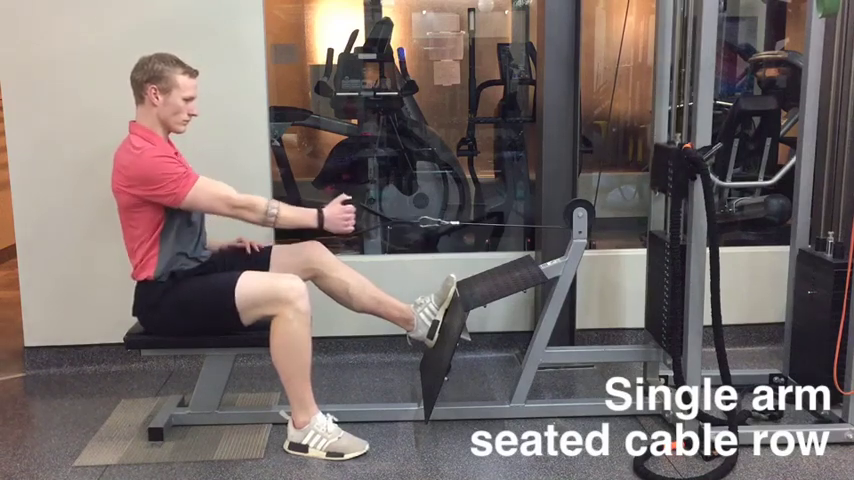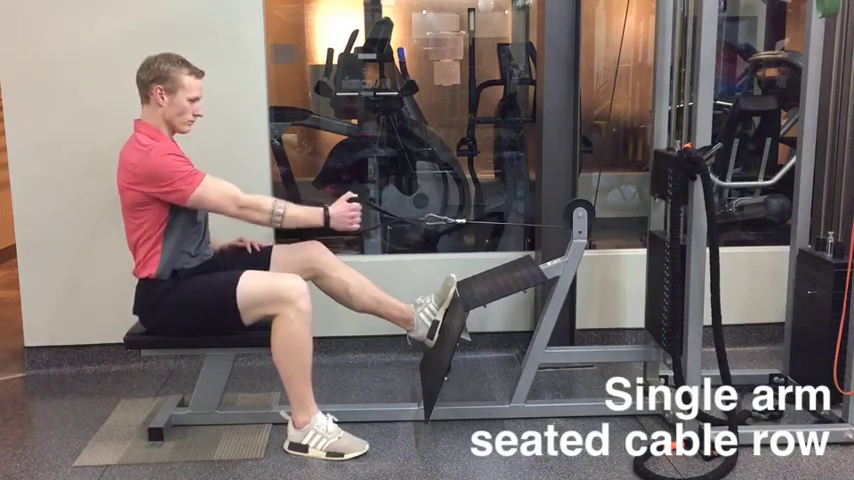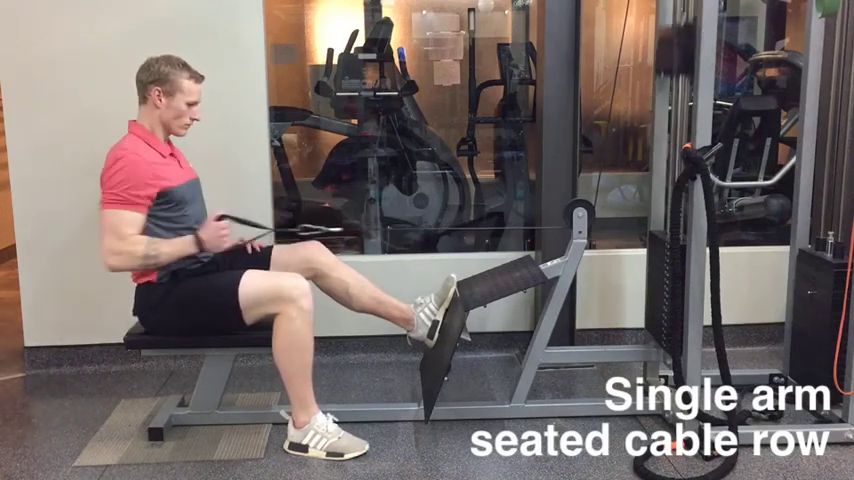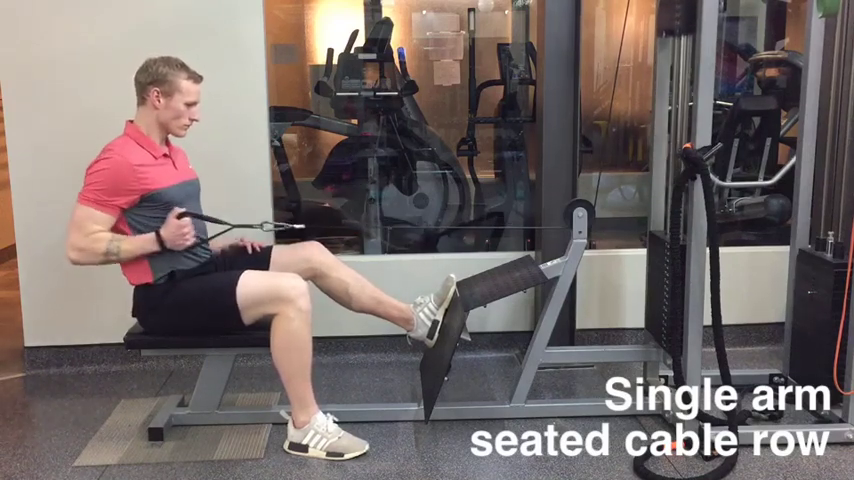
dt=0.5s
person 1, frame 1
left shoulder: (157, 147)
right shoulder: (142, 157)
right elbow: (236, 204)
left wrist: (221, 246)
right wrist: (319, 217)
left hip: (192, 269)
right hip: (167, 294)
left knee: (312, 256)
right knee: (289, 292)
left ankle: (415, 320)
right ankle: (305, 426)
person 1, frame 2
left shoulder: (158, 146)
right shoulder: (149, 155)
right elbow: (244, 205)
left wrist: (222, 245)
right wrist: (326, 216)
left hip: (194, 269)
right hip: (168, 294)
left knee: (312, 255)
right knee: (290, 293)
left ankle: (415, 320)
right ankle: (305, 427)
person 1, frame 3
left shoulder: (163, 149)
right shoulder: (130, 160)
right elbow: (118, 255)
left wrist: (224, 241)
right wrist: (199, 241)
left hip: (200, 269)
right hip: (168, 295)
left knee: (312, 254)
right knee: (293, 291)
left ankle: (415, 321)
right ankle: (306, 426)
person 1, frame 4
left shoulder: (170, 151)
right shoulder: (119, 162)
right elbow: (80, 247)
left wrist: (219, 245)
right wrist: (162, 238)
left hip: (198, 268)
right hip: (166, 294)
left knee: (311, 254)
right knee: (289, 290)
left ankle: (415, 320)
right ankle: (305, 426)
